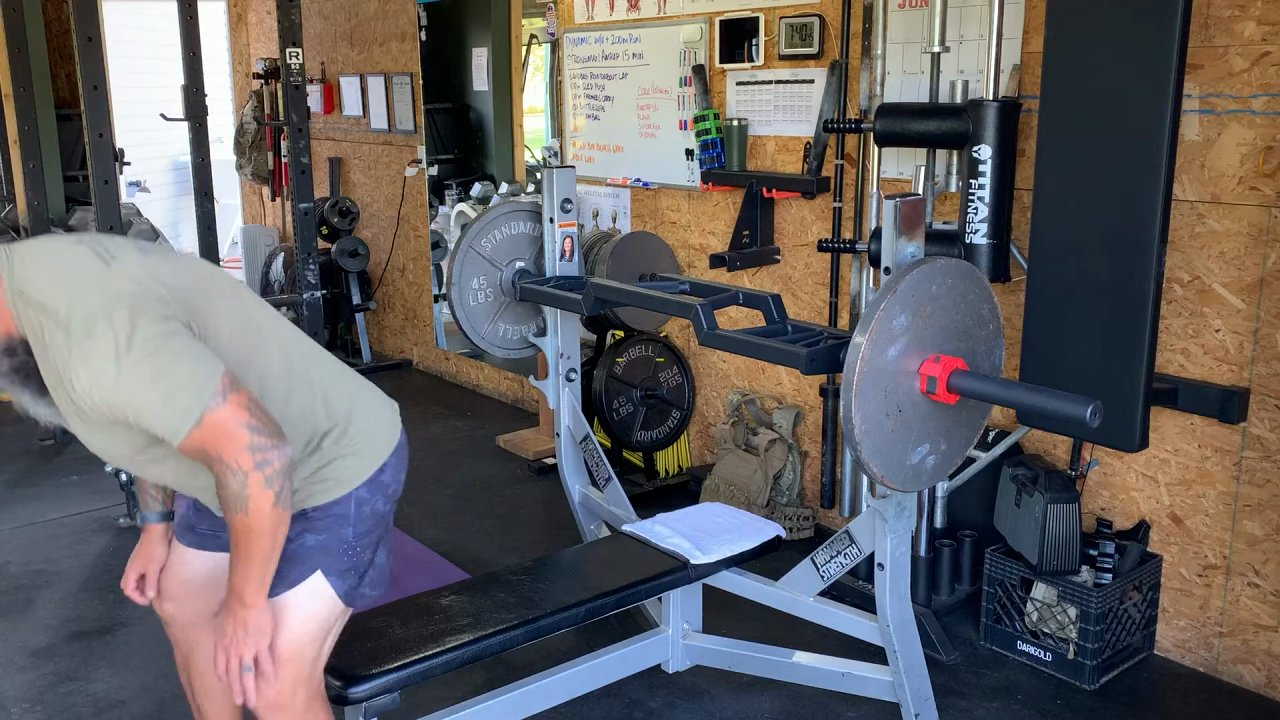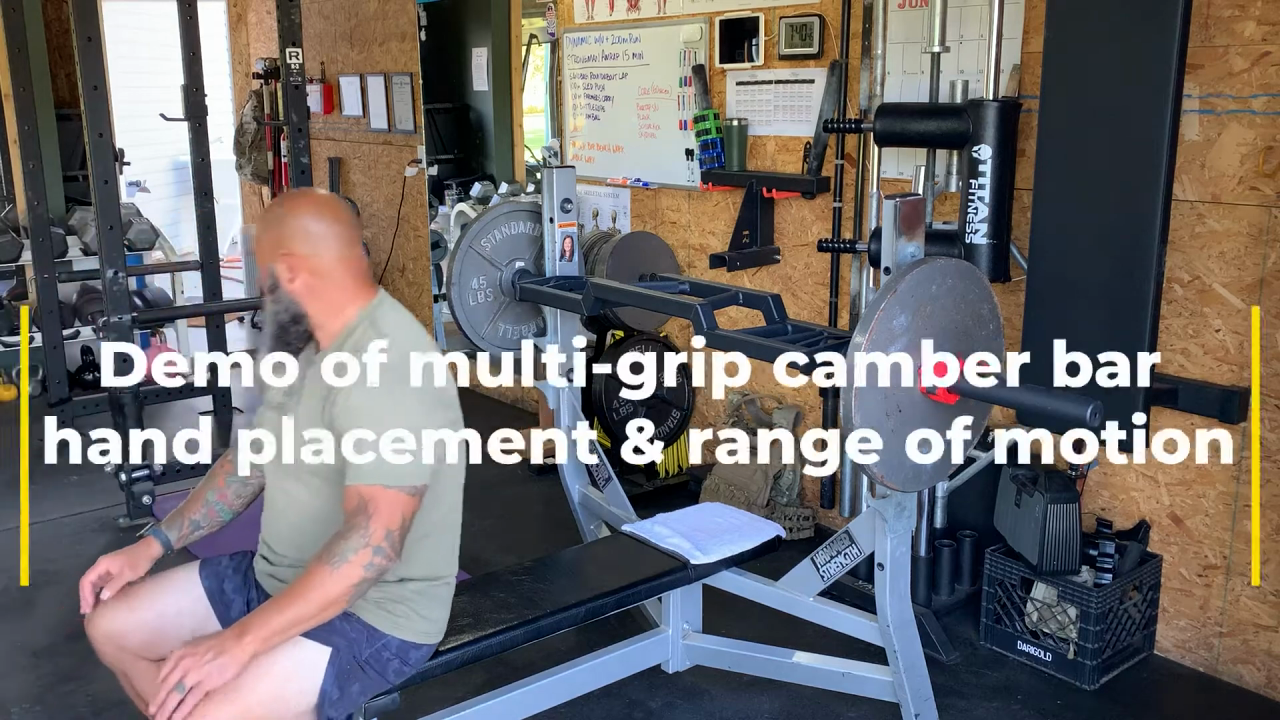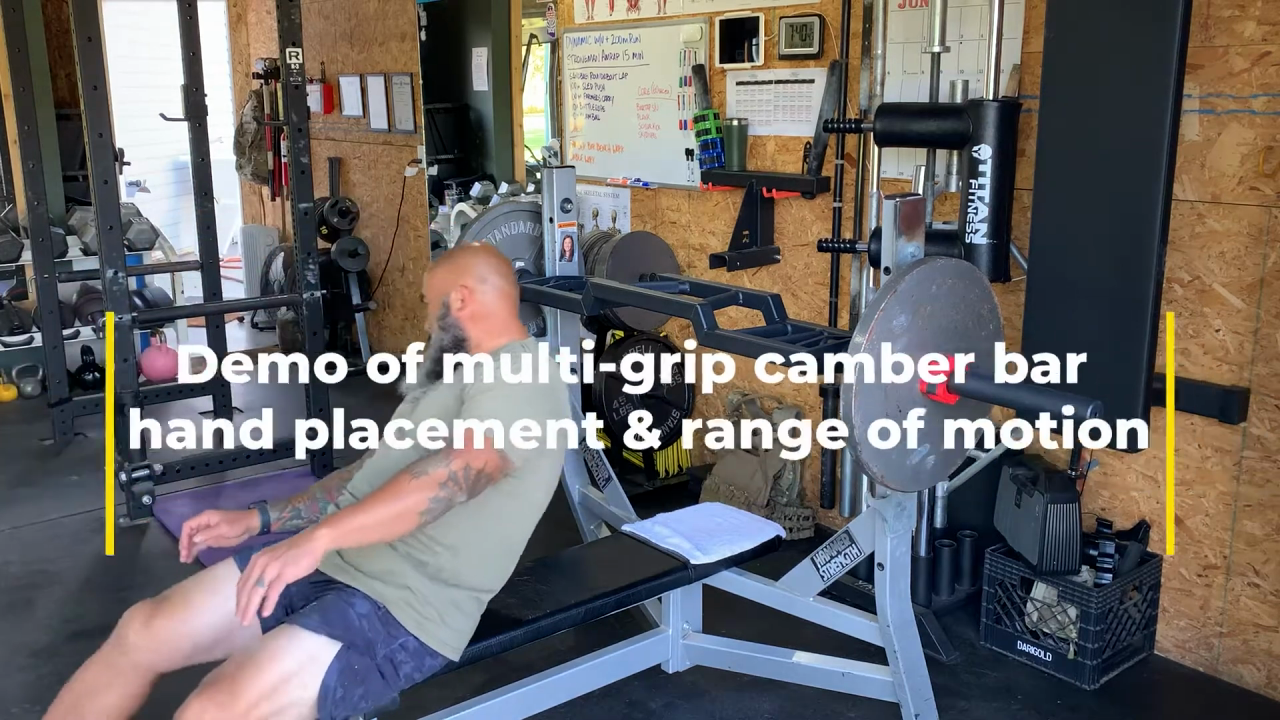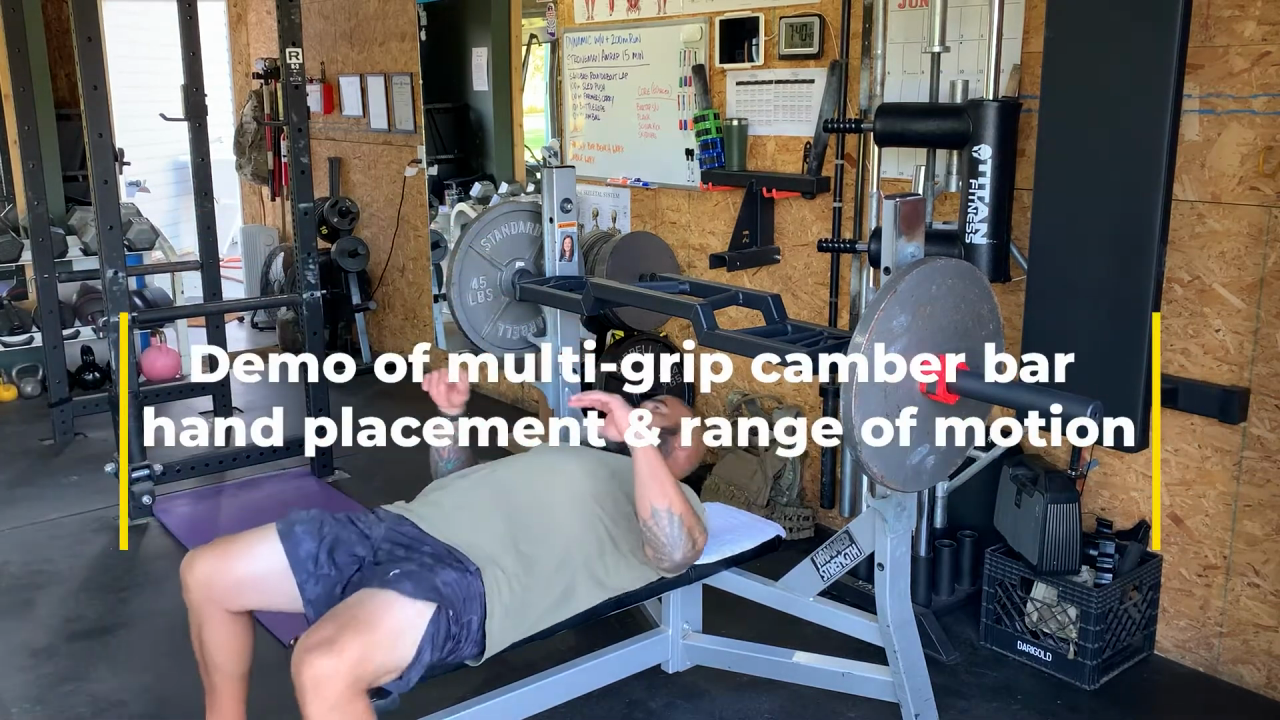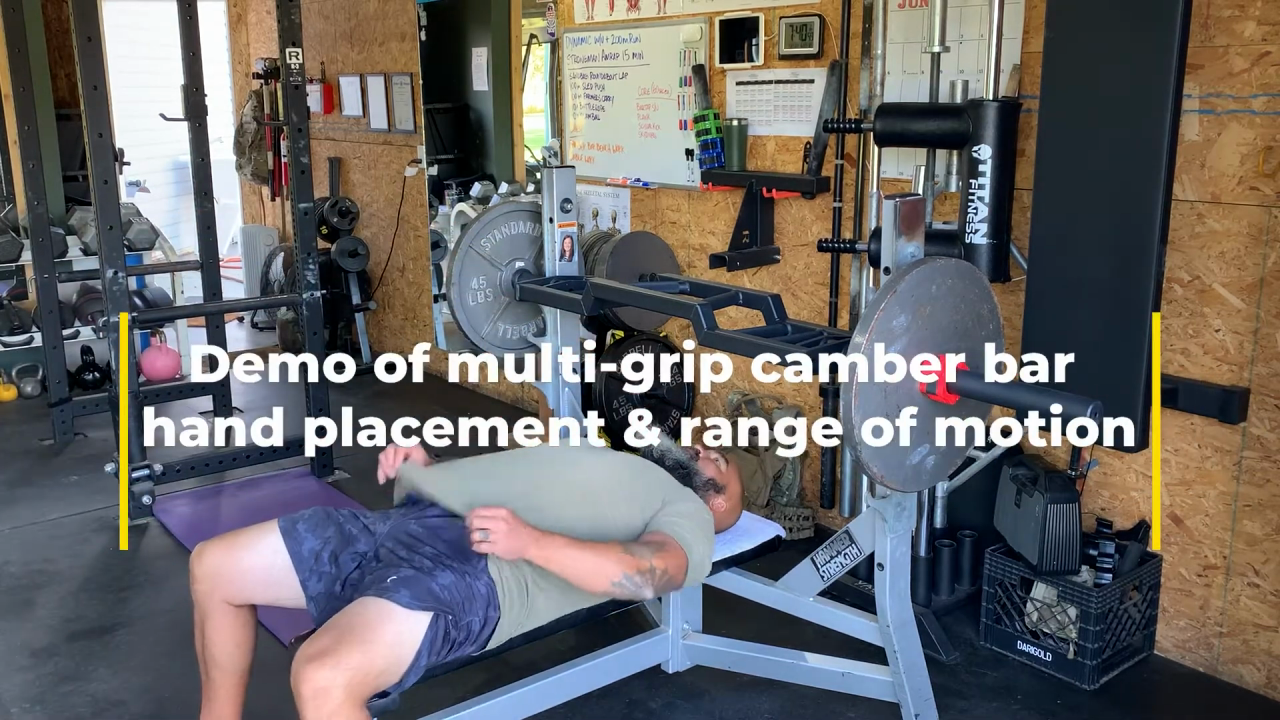
dt=1s
person 1, frame 1
left shoulder: (91, 334)
left elbow: (257, 457)
left wrist: (245, 604)
right wrist: (155, 525)
left hip: (339, 467)
right knee: (180, 602)
person 1, frame 2
left shoulder: (388, 370)
right shoulder: (315, 348)
left elbow: (371, 546)
right elbow: (252, 456)
left wrist: (238, 644)
right wrist: (151, 545)
left hip: (372, 614)
right knee: (111, 624)
person 1, frame 3
left shoulder: (524, 384)
right shoulder: (461, 378)
left elbow: (450, 476)
left wrist: (319, 536)
right wrist: (256, 519)
left hip: (401, 611)
right hip: (331, 563)
right knee: (146, 630)
person 1, frame 4
left shoulder: (675, 503)
right shoulder: (579, 454)
left elbow: (673, 552)
left wrist: (635, 437)
right wrist: (451, 416)
left hip: (461, 577)
right hip: (399, 525)
left knee: (324, 664)
right knee: (205, 573)
person 1, frame 5
left shoulder: (688, 512)
right shoulder: (607, 462)
left elbow: (645, 573)
right elbow: (489, 468)
left wrist: (531, 539)
right wrist: (424, 458)
left hip: (468, 570)
right hip: (411, 517)
right knee: (213, 566)
